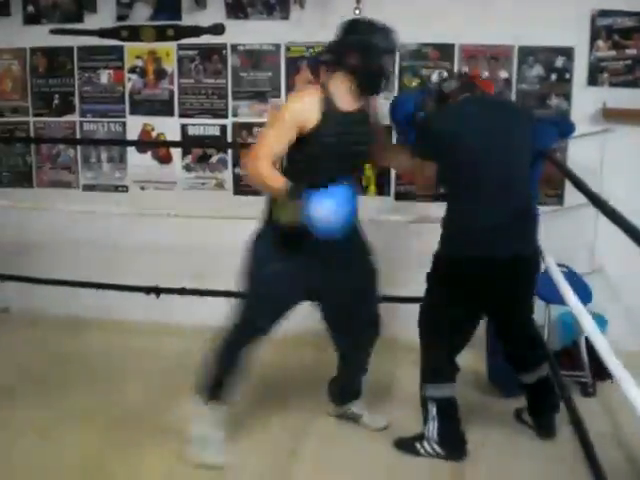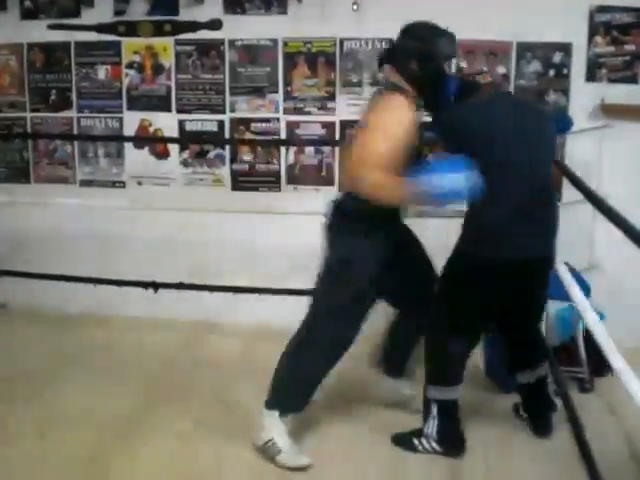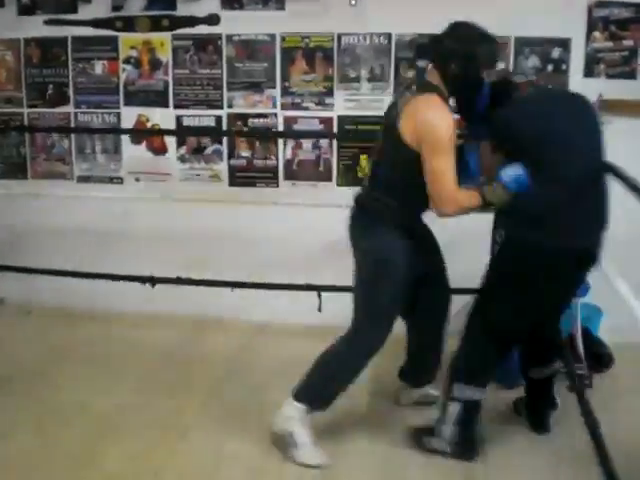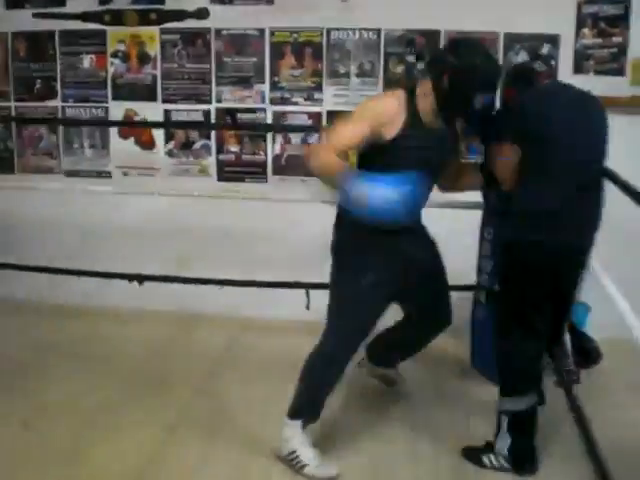
dt=0.2s
person 1, frame 1
left shoulder: (365, 110)
right shoulder: (307, 102)
right elbow: (257, 165)
right wrist: (294, 199)
left hip: (338, 233)
right hip: (288, 234)
left knee: (361, 323)
right knee: (252, 322)
left ankle: (347, 399)
right ankle: (208, 412)
person 1, frame 2
left shoulder: (395, 102)
right shoulder: (398, 110)
right elbow: (363, 178)
right wrist: (414, 187)
left hip: (380, 227)
right hip: (358, 233)
left knee: (422, 295)
right knee: (330, 326)
left ankle: (393, 375)
right ankle: (272, 425)
person 1, frame 3
left shoulder: (422, 100)
right shoulder: (434, 114)
right elbow: (446, 201)
right wrist: (494, 194)
left hip: (403, 223)
right hip: (382, 230)
left knee: (432, 303)
right knee: (372, 329)
left ankle: (417, 384)
right ankle: (294, 417)
person 1, frame 4
left shoulder: (448, 120)
right shoulder: (391, 108)
left elbow: (445, 173)
right elbow: (320, 156)
right wrist: (353, 183)
left hip: (407, 233)
right hip: (365, 235)
left knee: (433, 314)
right knee: (347, 330)
left ankle: (381, 359)
right ankle: (294, 434)
person 2, frame 1
left shoulder: (436, 120)
right shoulder: (520, 117)
left elbow: (426, 177)
left wrist: (407, 141)
left hip: (467, 250)
right hip: (522, 249)
left knee: (439, 334)
right knee: (519, 329)
left ankle: (443, 435)
right ankle: (544, 413)
person 2, frame 2
left shoulder: (463, 114)
right shoulder: (539, 116)
left hip: (486, 250)
right hip: (538, 251)
left knee: (448, 332)
right knee: (523, 328)
left ankle: (442, 431)
right ankle: (539, 411)
person 2, frame 3
left shoulder: (509, 117)
right shoulder: (582, 107)
left elbow: (493, 165)
left hip: (534, 241)
right hip: (582, 241)
left knee: (487, 330)
right knee: (543, 324)
left ankle: (456, 431)
right ankle: (539, 409)
person 2, frame 4
left shoulder: (521, 107)
right shoulder: (593, 107)
left elbow: (507, 179)
left wrist: (495, 143)
left hip: (532, 237)
right hip: (577, 238)
left knee: (518, 334)
right knee: (543, 326)
left ankle: (515, 448)
right ankle: (524, 402)
